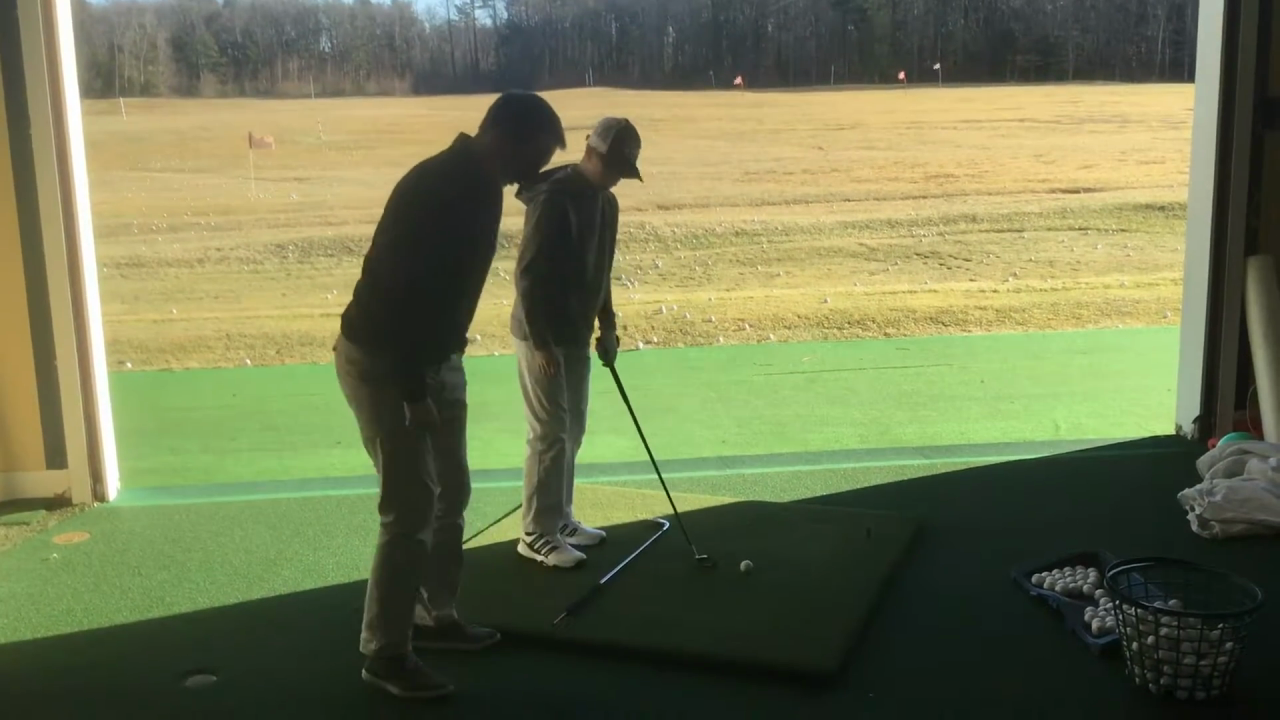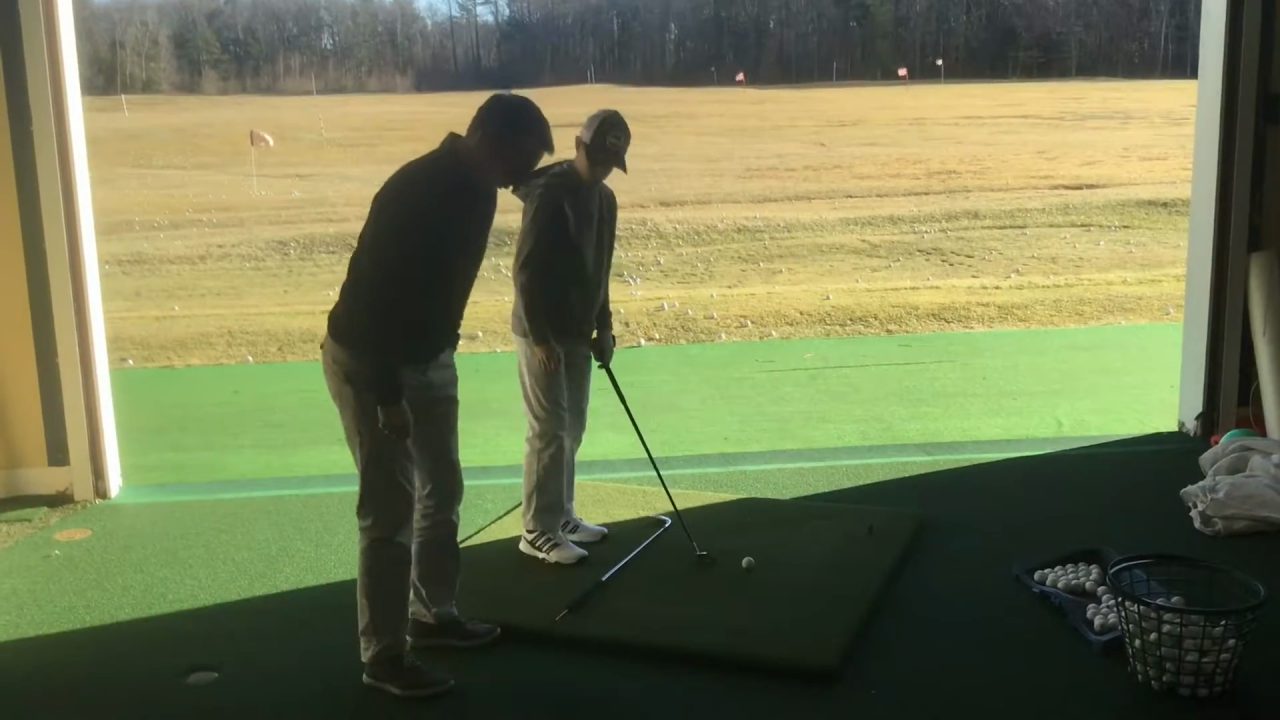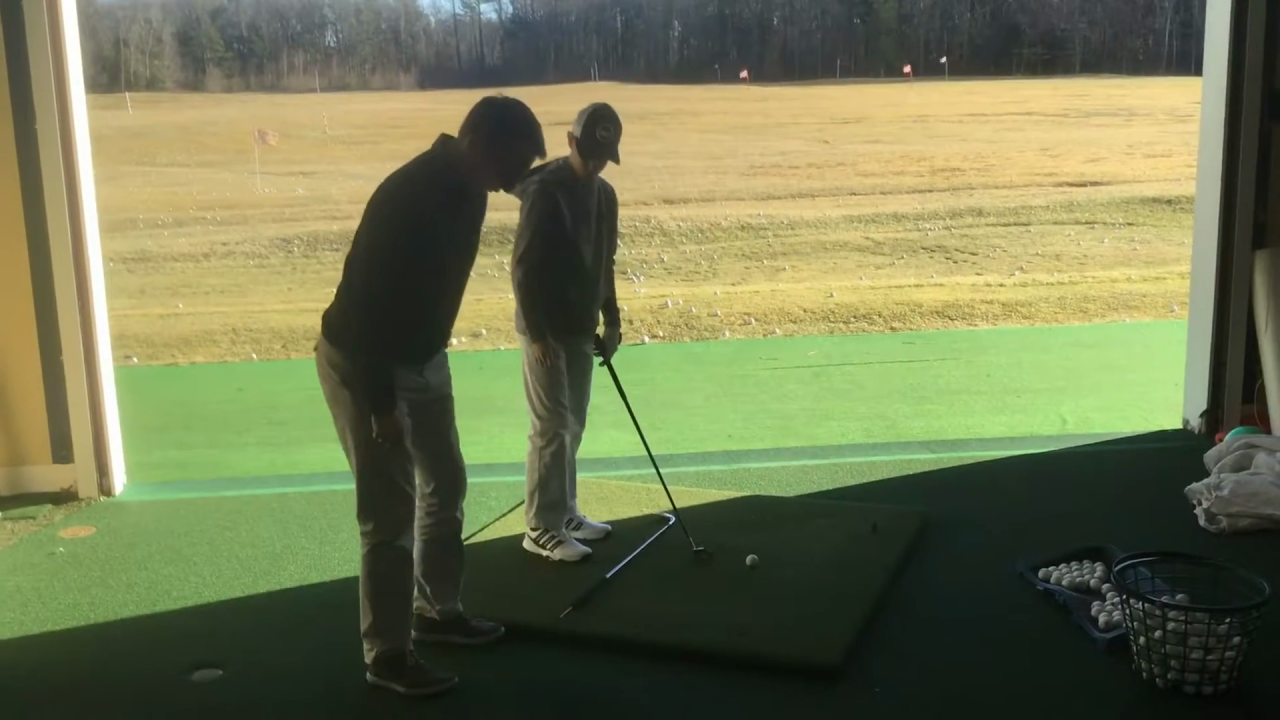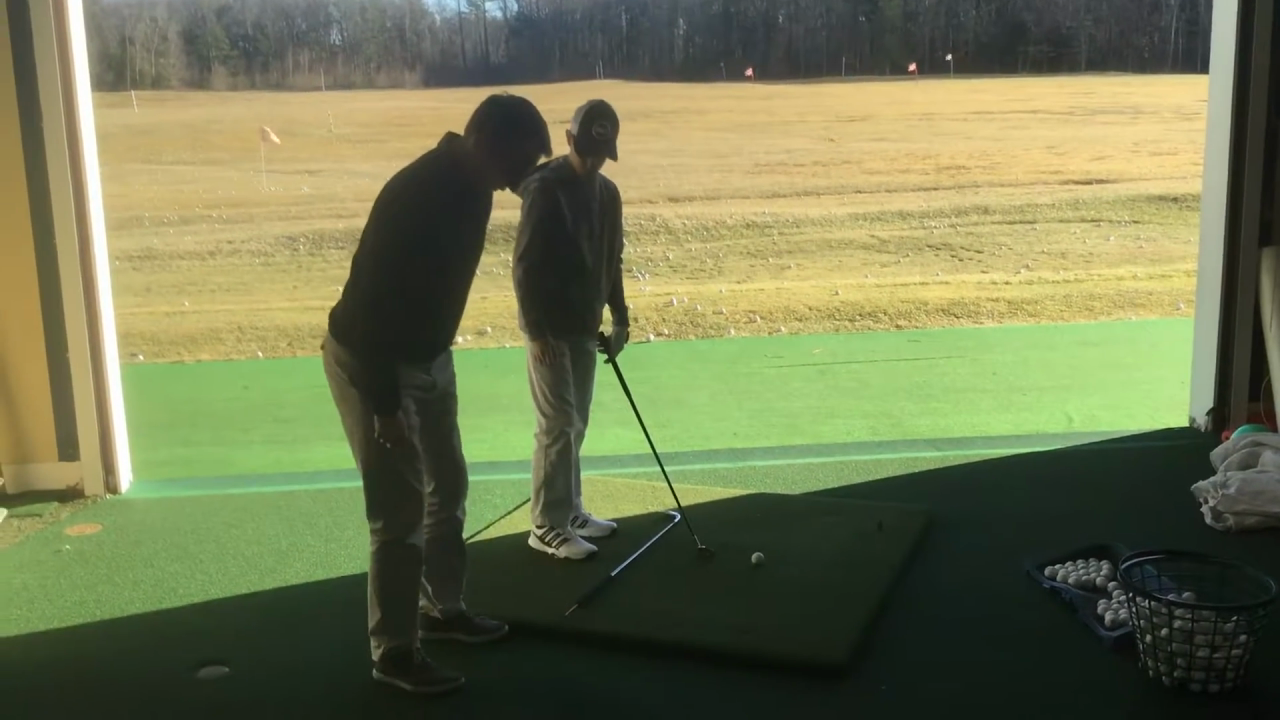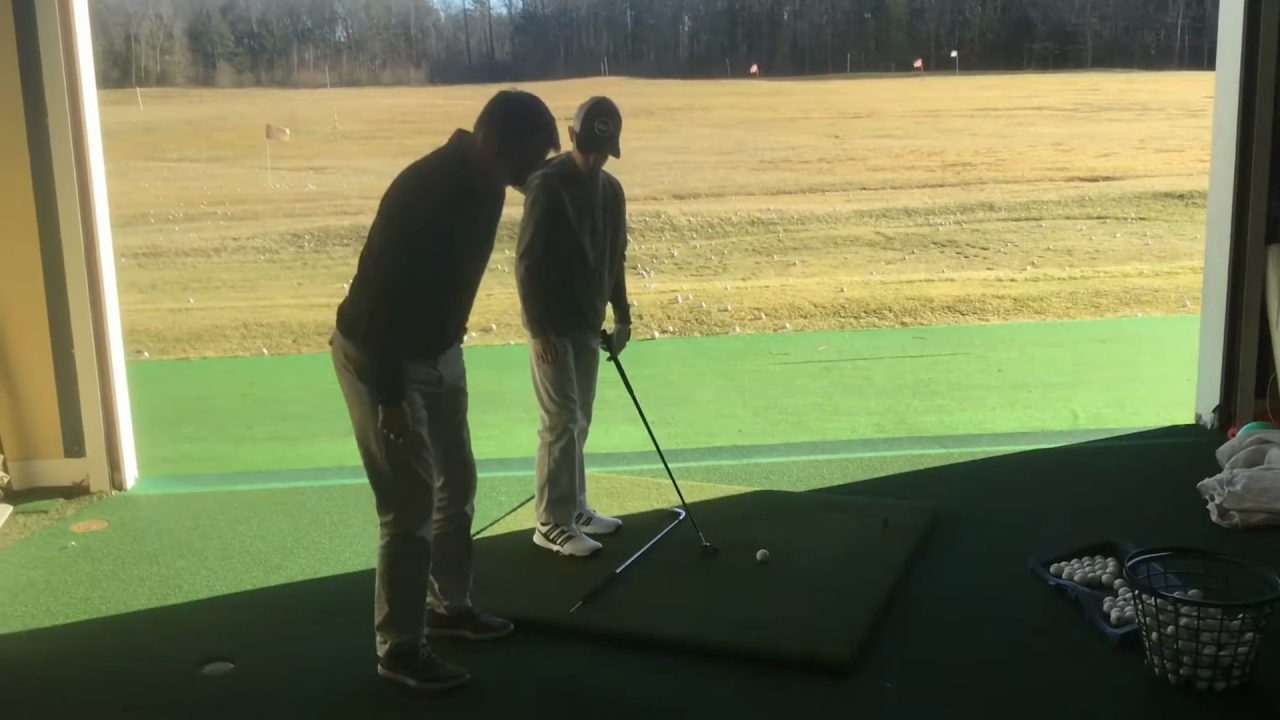
dt=0.2s
person 1, frame 1
left shoulder: (481, 189)
right shoulder: (431, 189)
right elbow: (392, 291)
left wrist: (436, 374)
right wrist: (414, 392)
left hip: (434, 358)
right hip: (380, 358)
left knee: (450, 491)
right knee: (410, 505)
left ankle: (434, 616)
right ankle: (383, 651)
person 1, frame 2
left shoulder: (476, 191)
right shoulder: (413, 192)
right elbow: (371, 294)
left wrist: (442, 350)
right wrist: (387, 395)
left hip: (430, 357)
right hip: (368, 361)
left knee: (442, 488)
right knee: (390, 508)
left ankle: (431, 614)
right ankle: (383, 654)
person 1, frame 3
left shoulder: (465, 191)
right shoulder: (408, 198)
right elbow: (366, 301)
right wrist: (381, 403)
left hip: (422, 358)
right hip: (364, 363)
left knee: (444, 483)
right knee: (389, 510)
left ankle: (437, 608)
right ankle: (385, 653)
person 1, frame 4
left shoulder: (470, 189)
right shoulder: (416, 196)
right elbow: (374, 302)
right wrist: (384, 403)
left hip: (427, 356)
right hip: (371, 361)
left knee: (447, 486)
right knee: (400, 507)
left ankle: (441, 607)
right ankle: (393, 651)
person 1, frame 5
left shoulder: (482, 187)
right shoulder: (424, 191)
right elbow: (381, 293)
right wrist: (389, 394)
left hip: (438, 351)
right hip: (380, 355)
left knee: (455, 482)
right knee: (410, 502)
left ankle: (447, 604)
right ankle: (398, 647)
person 2, frame 1
left shoulder: (605, 203)
right shoulder: (552, 200)
right elbow: (529, 276)
left wrist: (608, 326)
right wrist: (541, 342)
left hip: (577, 334)
right hip: (543, 336)
left knee: (572, 431)
right knee: (550, 432)
left ankle: (560, 519)
right ankle: (537, 533)
person 2, frame 2
left shoulder: (604, 198)
right shoulder: (548, 196)
right elbow: (527, 271)
left wrist: (603, 326)
right wrist: (541, 338)
left hip: (577, 332)
right hip: (542, 333)
left knee: (572, 428)
right knee: (549, 430)
left ankle: (561, 516)
right ankle: (538, 531)
person 2, frame 3
left shoulder: (604, 195)
right shoulder: (544, 192)
right elbow: (524, 268)
left wrist: (610, 321)
right wrist: (538, 334)
left hip: (581, 329)
right hip: (546, 330)
left knee: (572, 425)
right knee: (551, 428)
left ankle: (565, 513)
right ankle: (542, 528)
person 2, frame 4
left shoulder: (607, 193)
right shoulder: (544, 191)
right elbow: (525, 266)
left wrist: (619, 317)
right wrist: (536, 331)
left hip: (585, 327)
right hip: (549, 328)
left knee: (575, 424)
right knee: (556, 425)
left ankle: (570, 511)
right ankle: (547, 526)
person 2, frame 5
left shoulder: (610, 190)
right shoulder: (547, 187)
right elbow: (528, 263)
left wrist: (621, 315)
right wrist: (537, 327)
left hip: (588, 323)
right hip: (553, 325)
left knee: (579, 420)
right knee: (560, 422)
left ankle: (574, 508)
right ankle: (552, 523)
